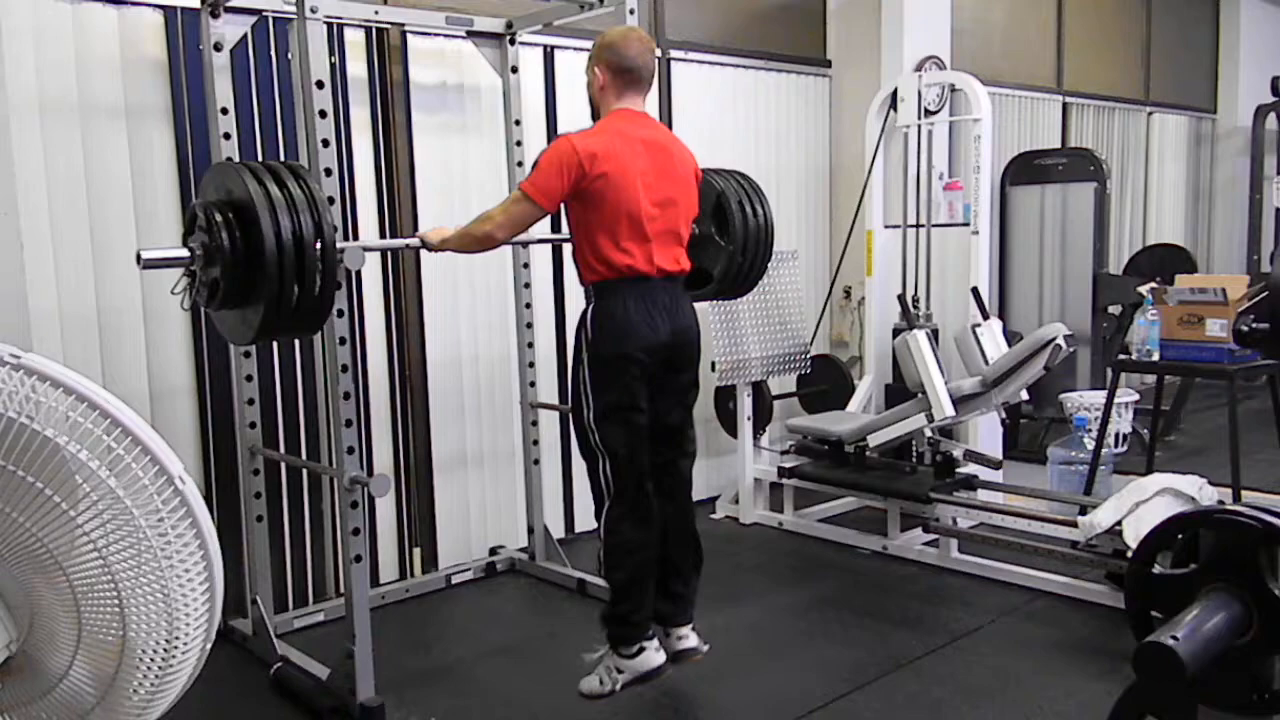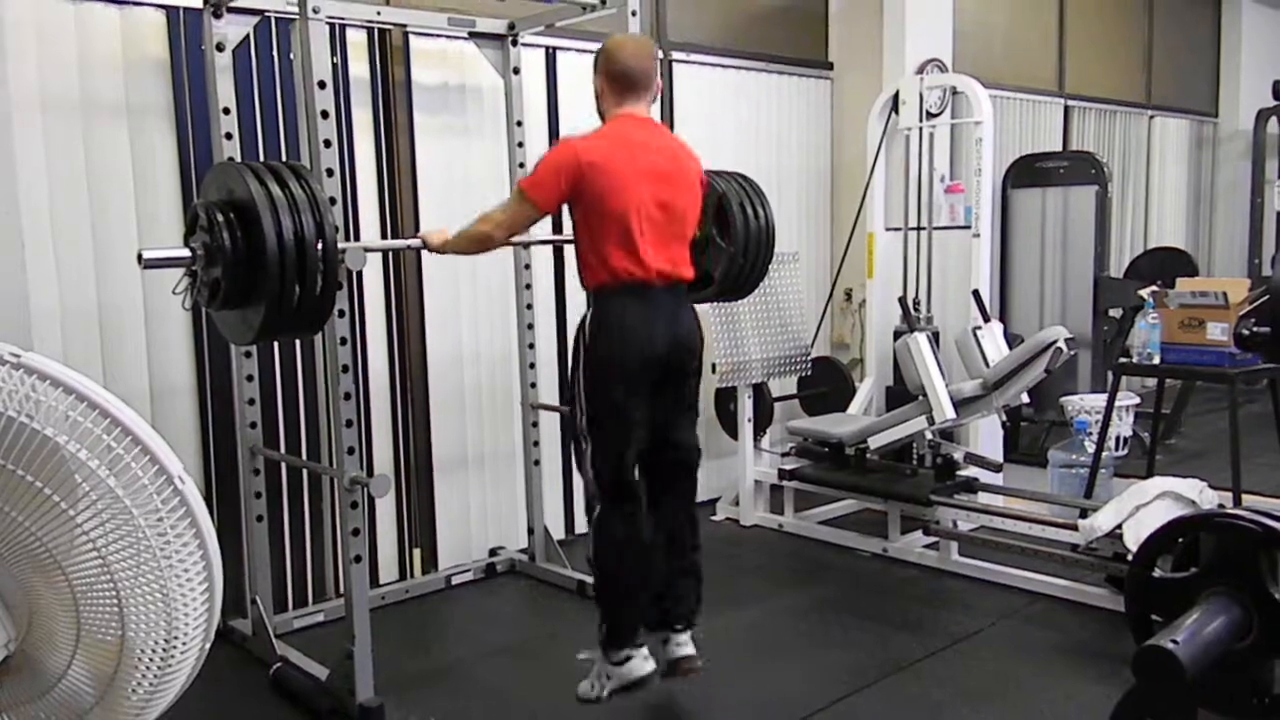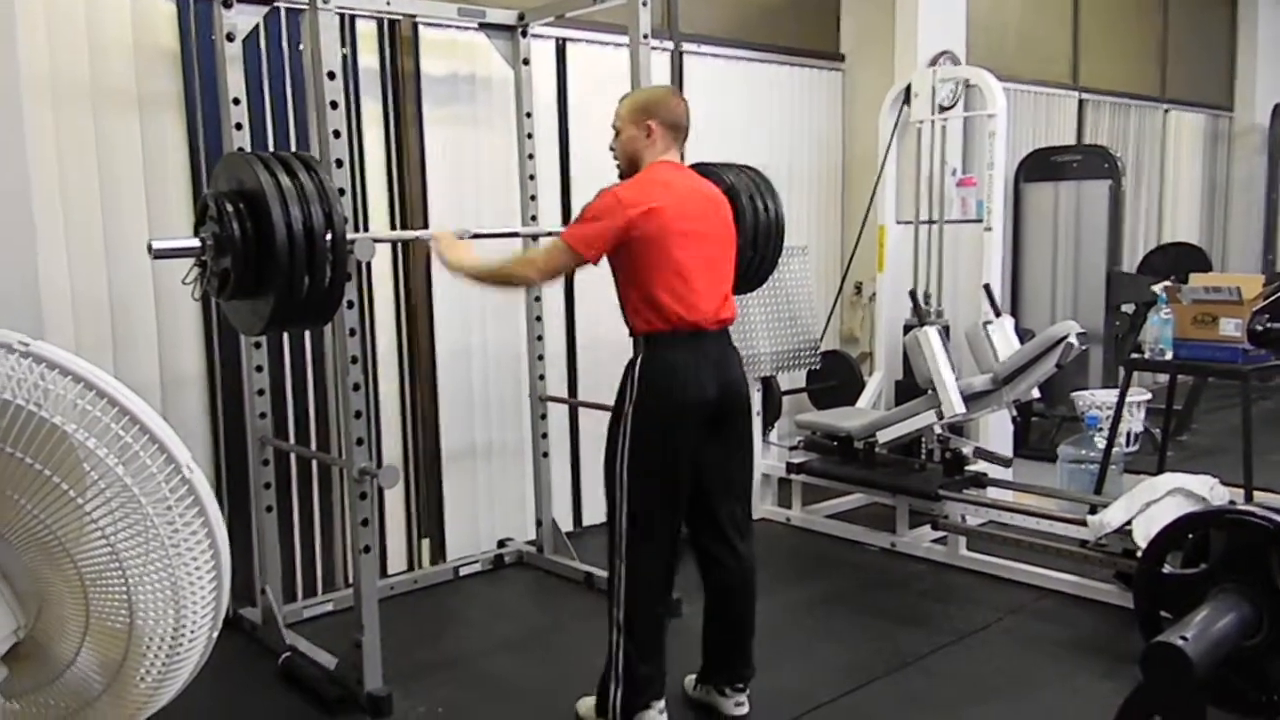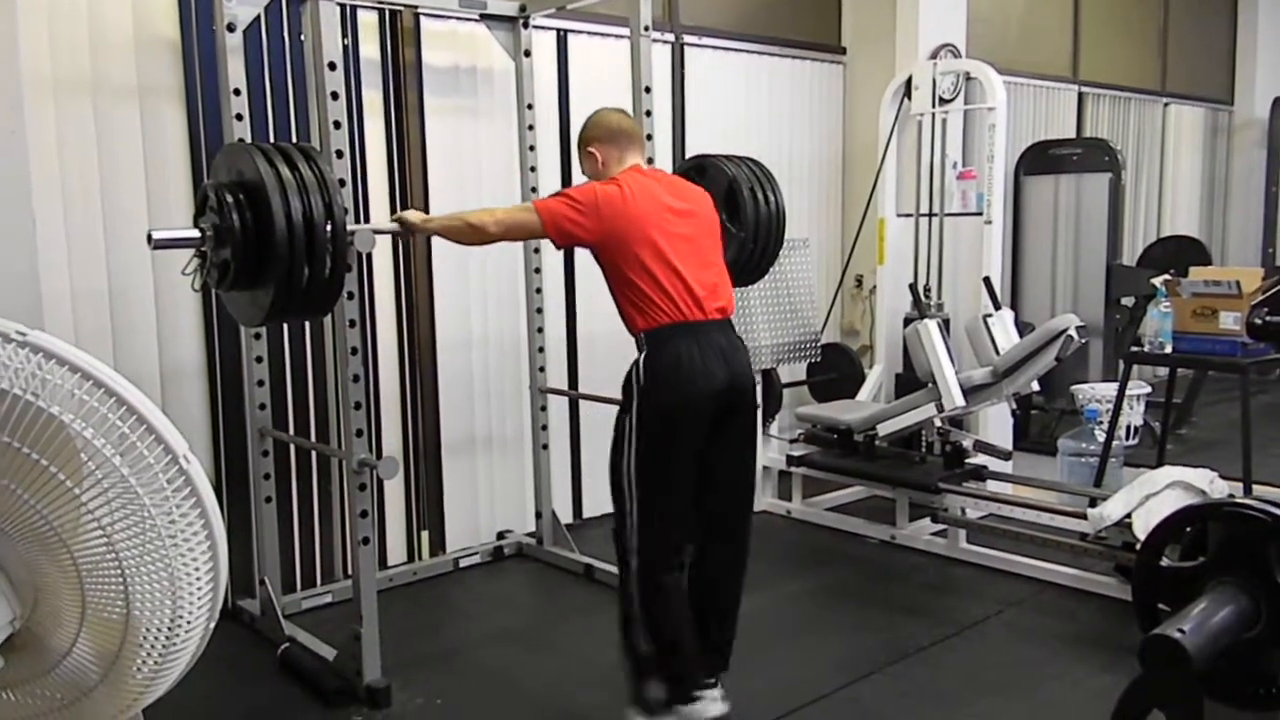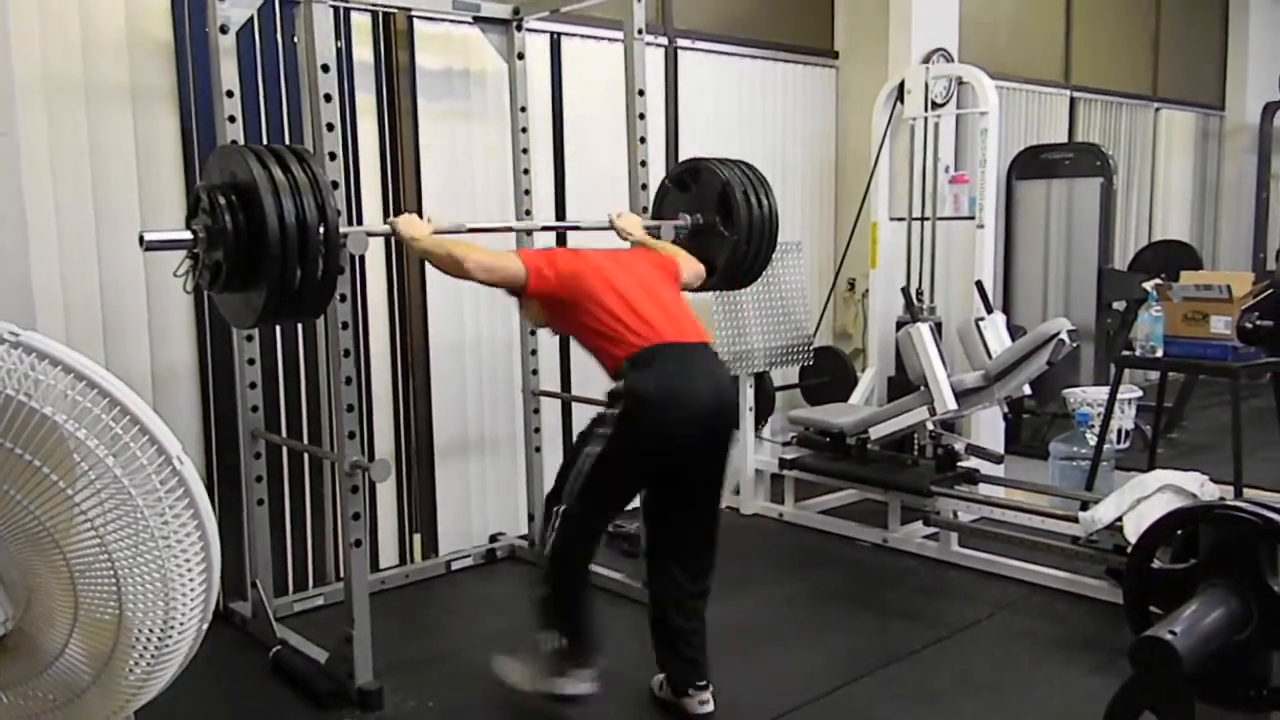
dt=1s
person 1, frame 1
left shoulder: (580, 150)
right shoulder: (680, 154)
left elbow: (502, 227)
left wrist: (446, 240)
left hip: (618, 319)
right hip: (677, 314)
left knee: (622, 484)
right knee: (670, 475)
left ankle: (632, 642)
right ankle: (676, 621)
person 1, frame 2
left shoulder: (580, 155)
right shoulder: (687, 160)
left elbow: (501, 227)
left wrist: (444, 243)
left hip: (619, 325)
right hip: (679, 320)
left knee: (616, 491)
right knee: (672, 481)
left ankle: (625, 647)
right ankle: (675, 626)
person 1, frame 3
left shoulder: (628, 199)
right shoulder: (714, 199)
left elbow: (538, 268)
left wrist: (463, 261)
left hip: (665, 371)
right hip: (724, 365)
left knee: (644, 542)
right knee: (726, 533)
person 1, frame 4
left shoulder: (601, 201)
right shoulder: (696, 196)
left elbow: (490, 225)
left wrist: (424, 222)
left hip: (673, 365)
right hip: (730, 356)
left knee: (652, 542)
right knee: (723, 531)
person 1, frame 5
left shoulder: (550, 270)
right shoulder: (632, 258)
left elbow: (478, 264)
right elbow: (695, 270)
left wrist: (417, 238)
right wrist: (639, 237)
left hip: (658, 390)
right hip: (714, 383)
left knee: (570, 519)
right knee: (685, 543)
left ankle: (570, 663)
